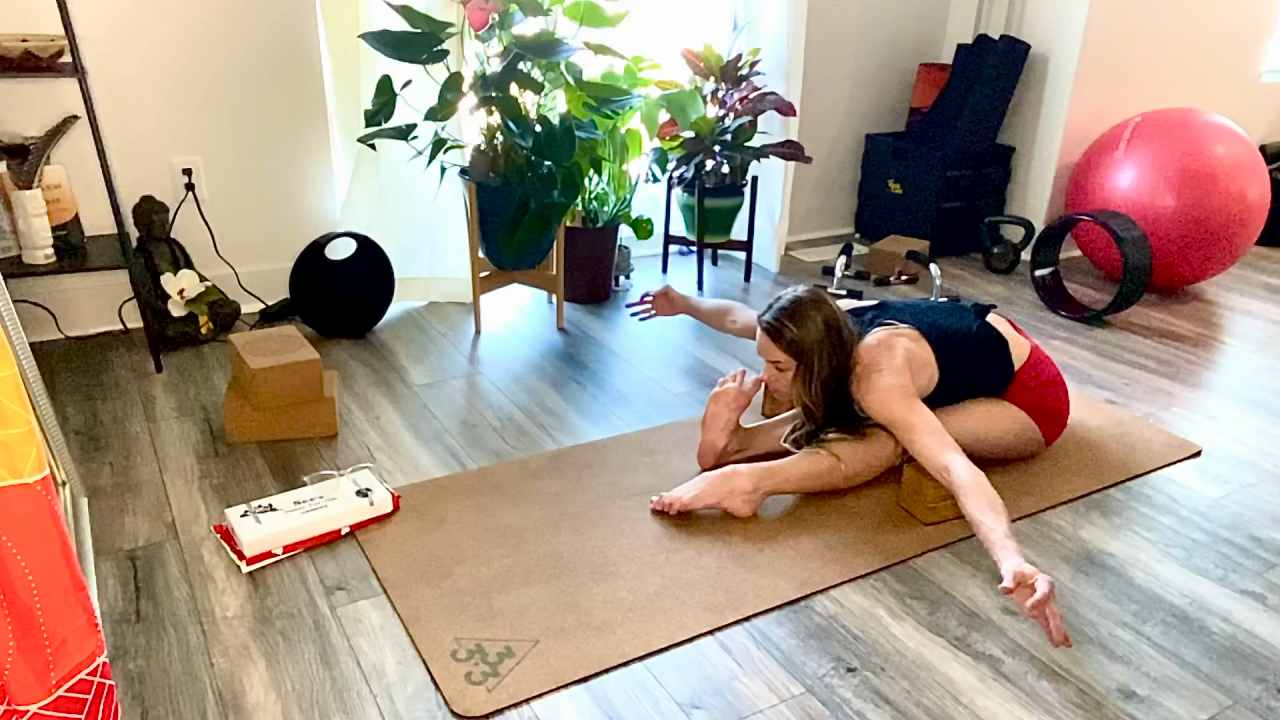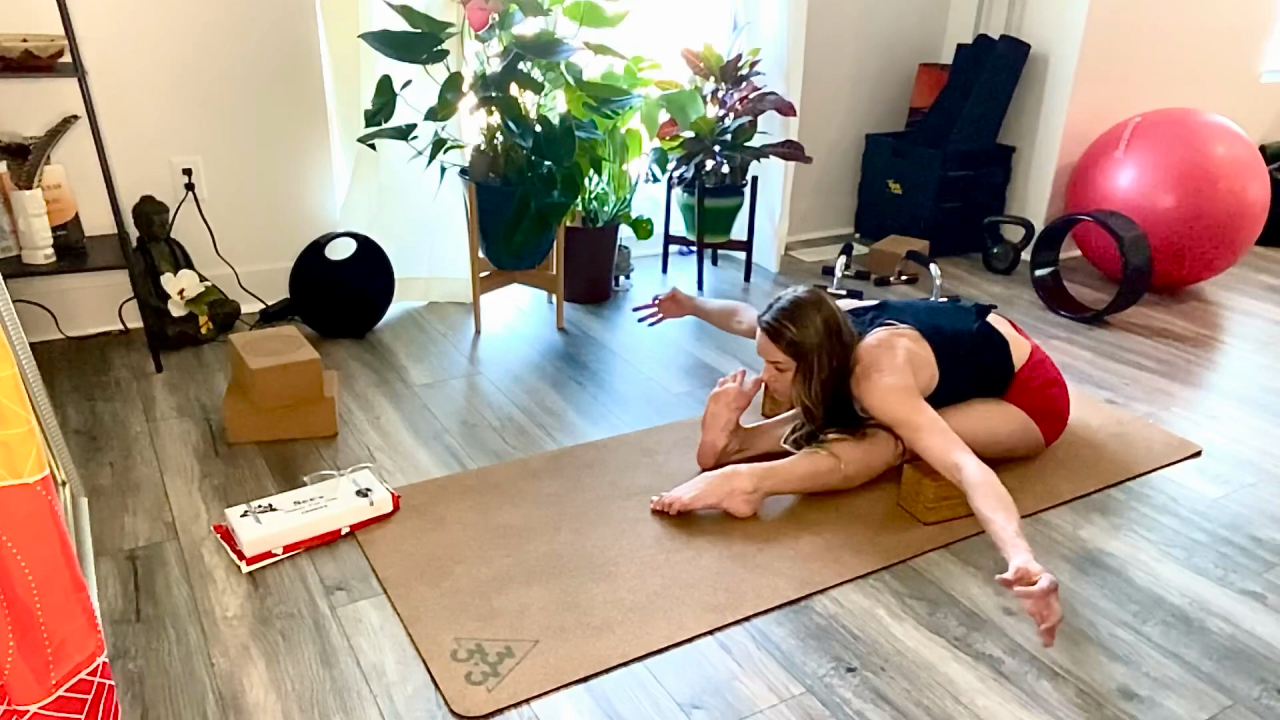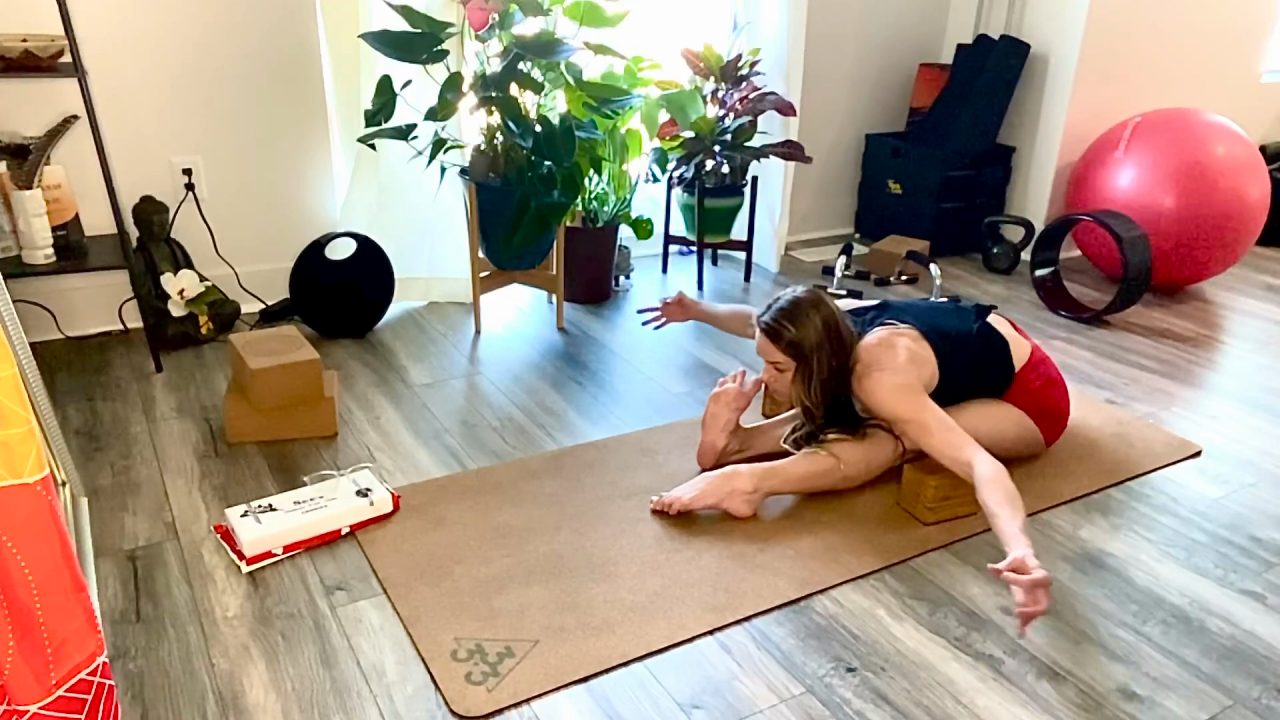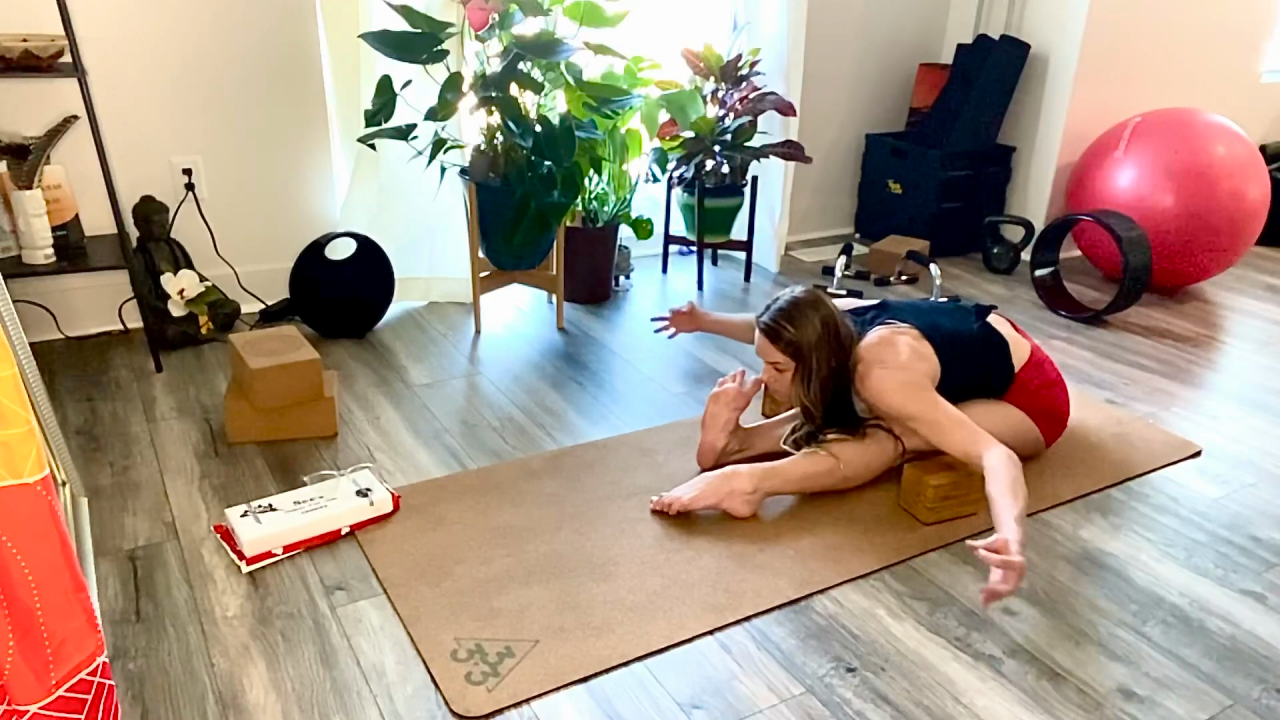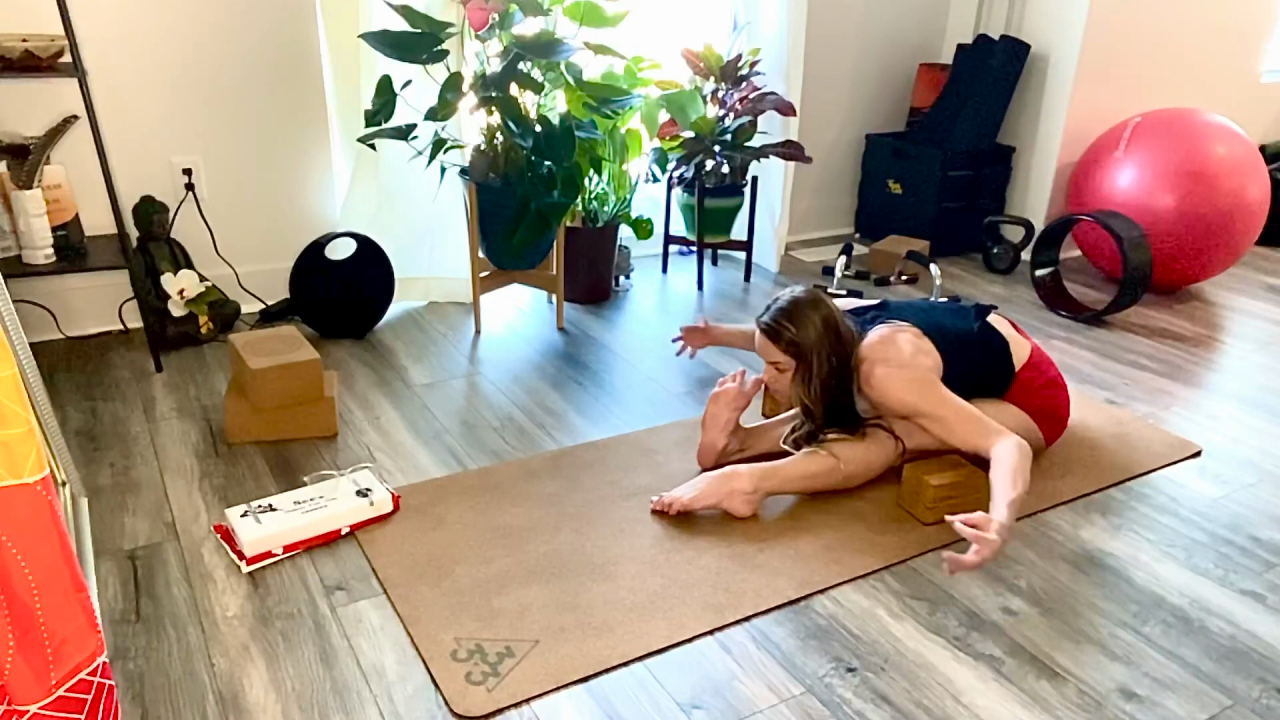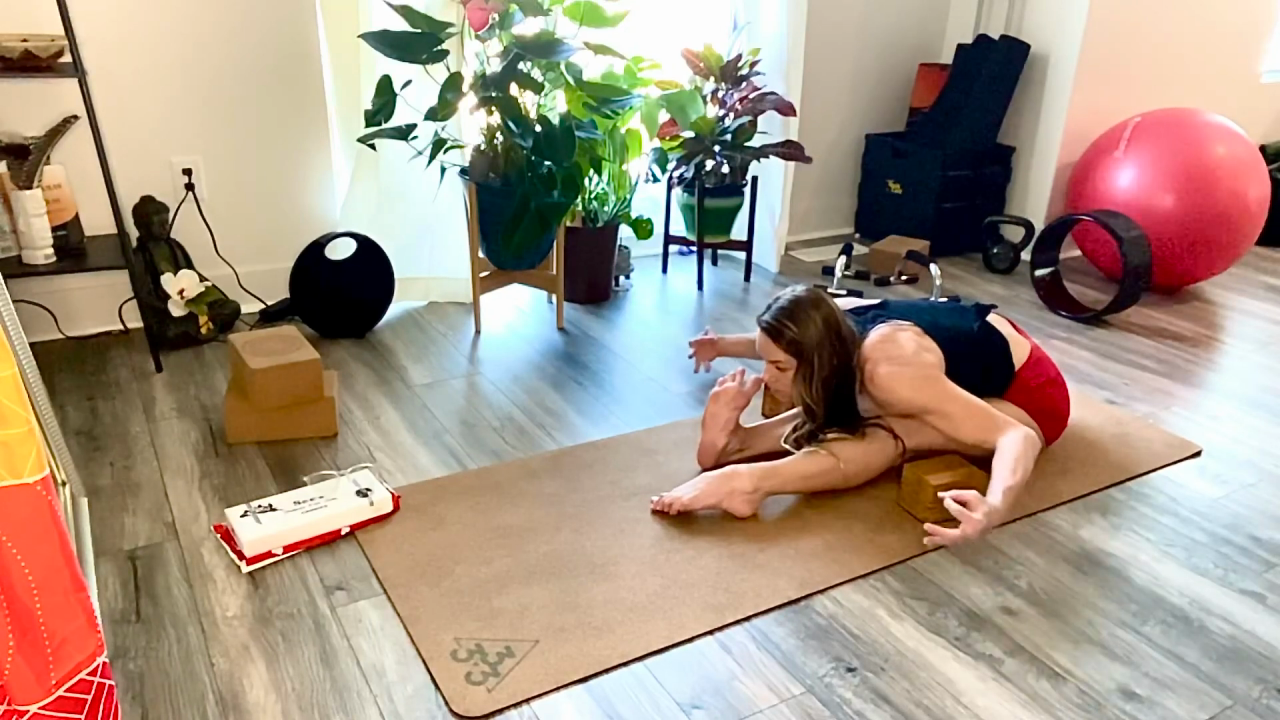
dt=0.3s
person 1, frame 1
left shoulder: (875, 378)
right shoulder: (829, 328)
left elbow: (958, 469)
right elbow: (738, 315)
left wrist: (1012, 561)
right wrist: (683, 303)
left hip: (1030, 395)
left knee: (892, 440)
person 1, frame 2
left shoulder: (876, 378)
right shoulder: (829, 327)
left elbow: (967, 468)
right elbow: (745, 317)
left wrist: (1021, 558)
right wrist: (691, 305)
left hip: (1030, 396)
left knee: (894, 440)
person 1, frame 3
left shoulder: (877, 377)
right shoulder: (830, 326)
left elbow: (981, 464)
right elbow: (758, 323)
left wrist: (1020, 552)
right wrist: (697, 311)
left hip: (1030, 396)
left knee: (894, 439)
person 1, frame 4
left shoulder: (880, 375)
right shoulder: (832, 326)
left elbow: (996, 455)
right elbow: (778, 334)
left wrist: (1010, 537)
right wrist: (704, 322)
left hip: (1030, 396)
left knee: (894, 437)
person 1, frame 5
left shoulder: (884, 374)
right shoulder: (832, 326)
left elbow: (1010, 446)
right elbow: (784, 339)
left wrist: (1000, 523)
right wrist: (718, 336)
left hip: (1030, 396)
left knee: (895, 436)
person 1, frame 6
left shoulder: (888, 372)
right shoulder: (835, 324)
left elbow: (1017, 437)
left wrist: (993, 508)
right wrist: (724, 346)
left hip: (1031, 396)
left knee: (897, 435)
